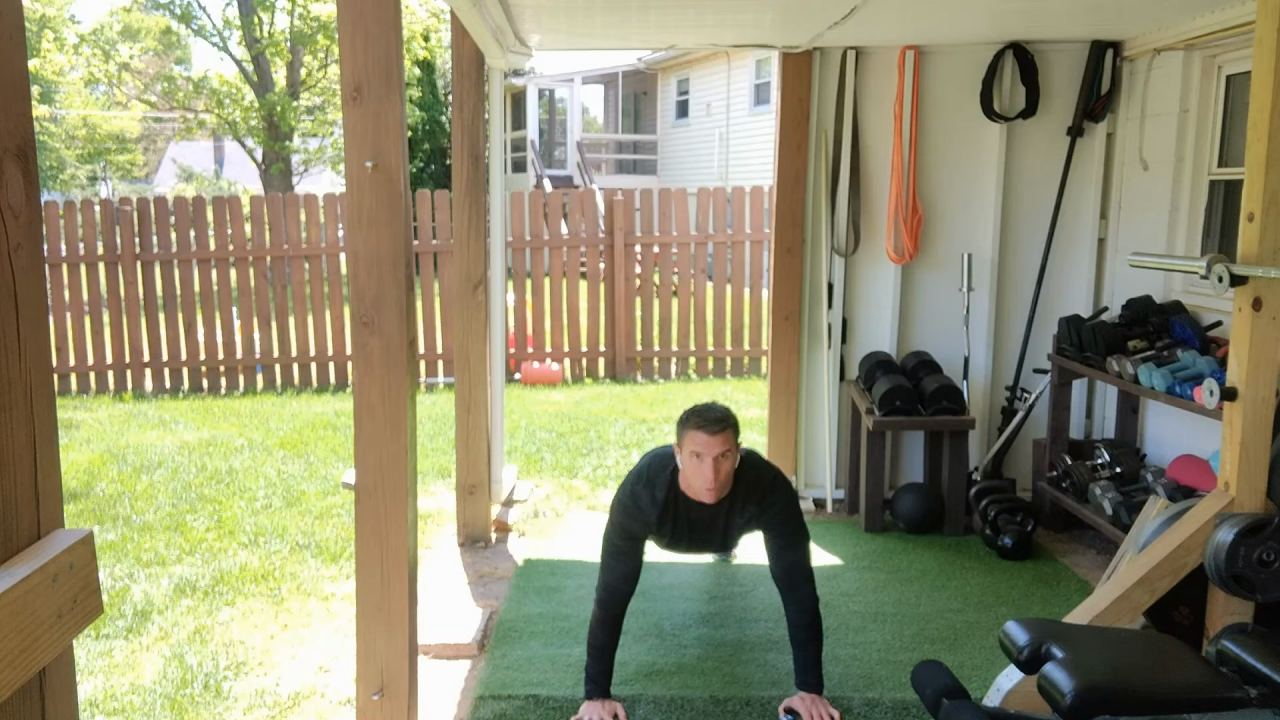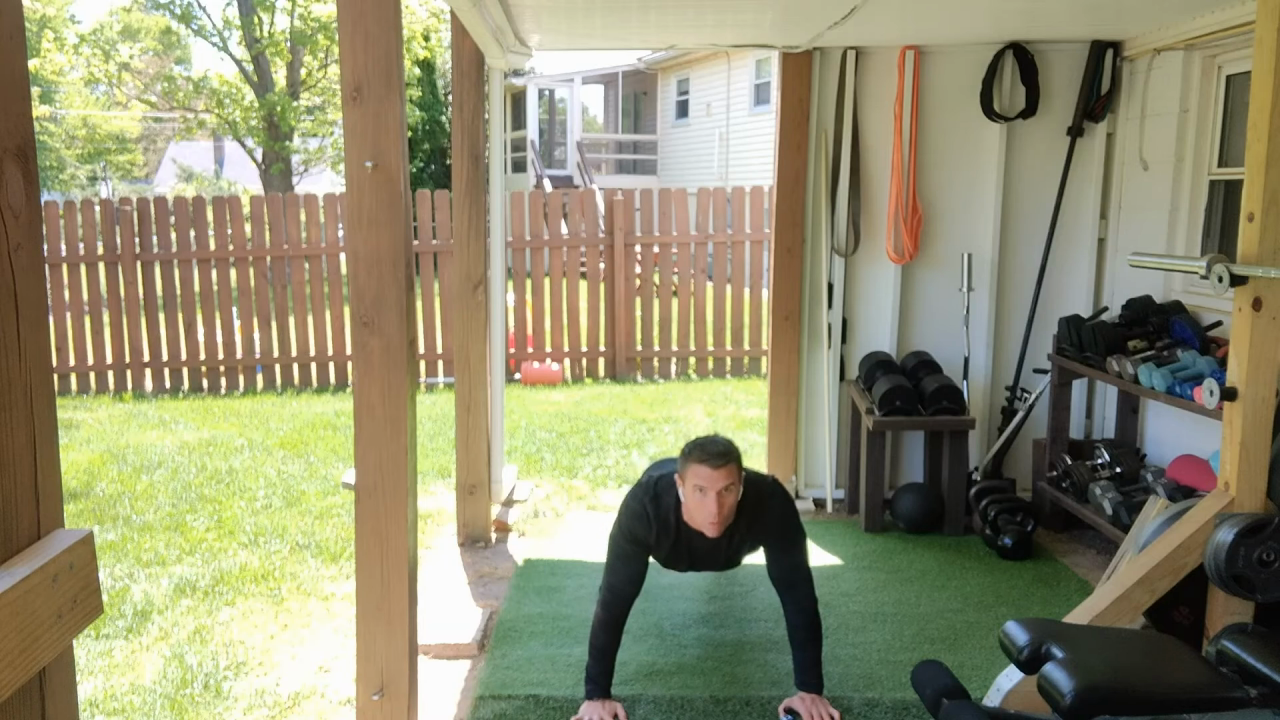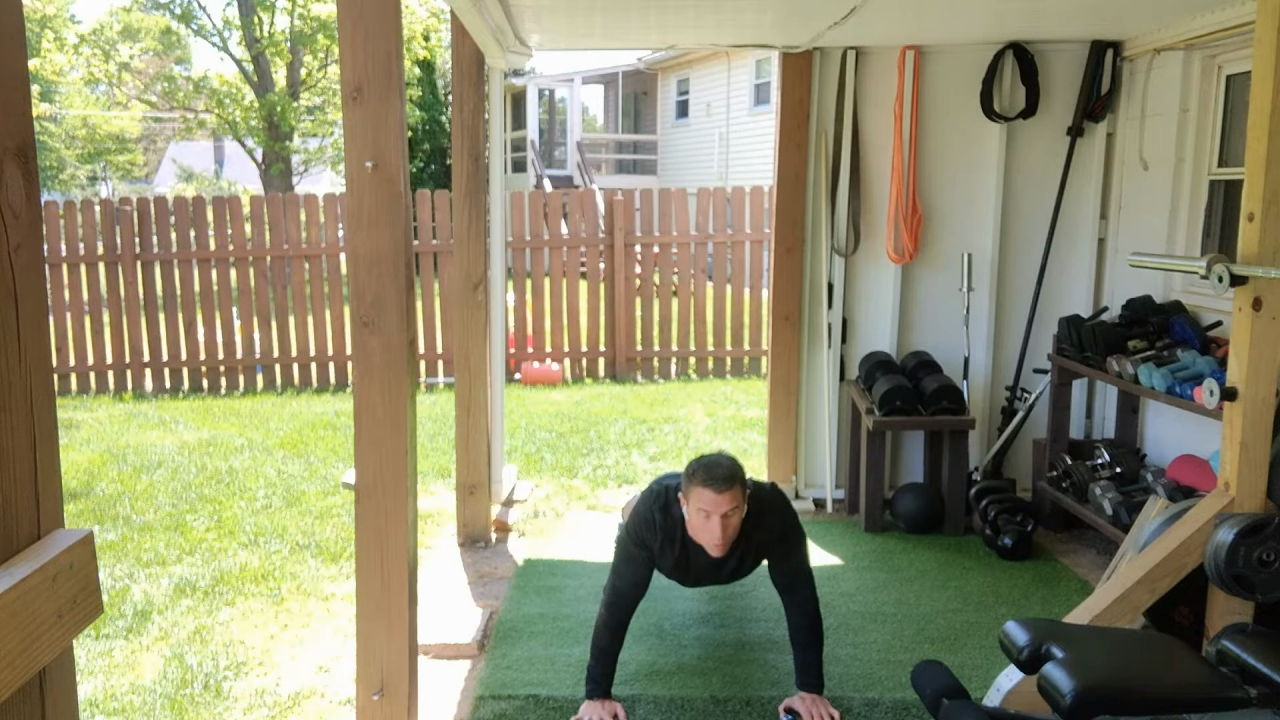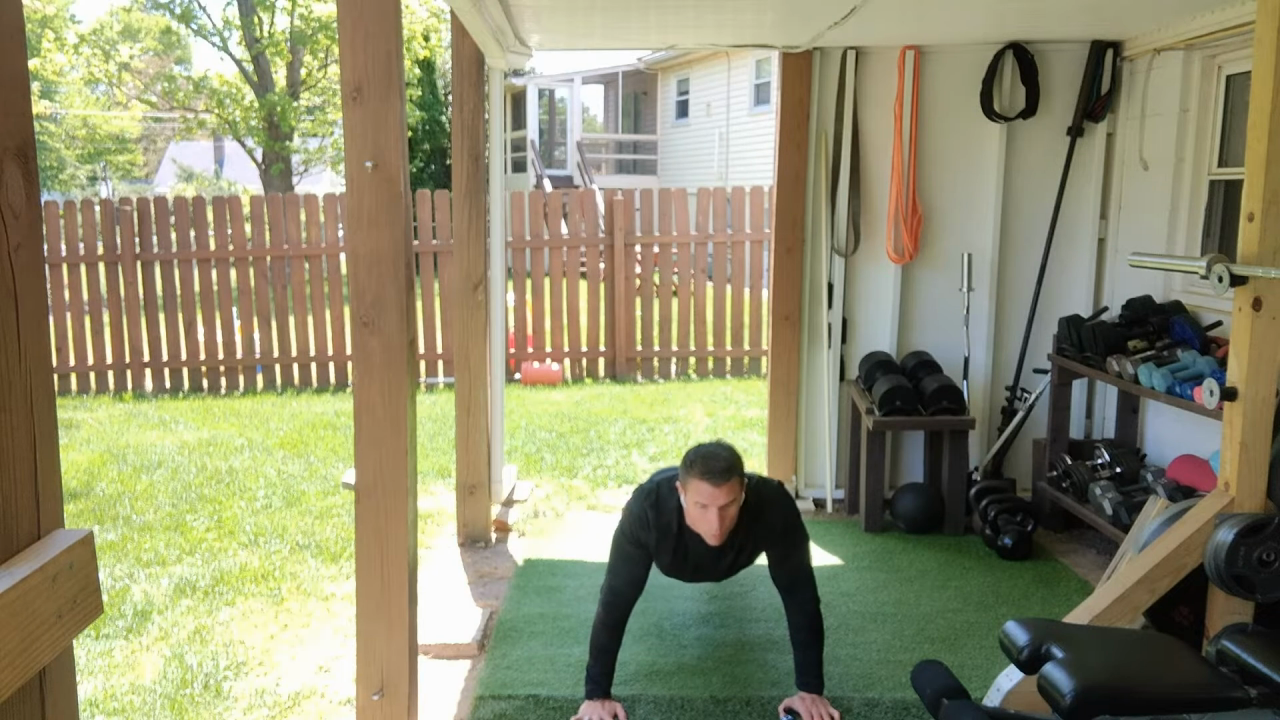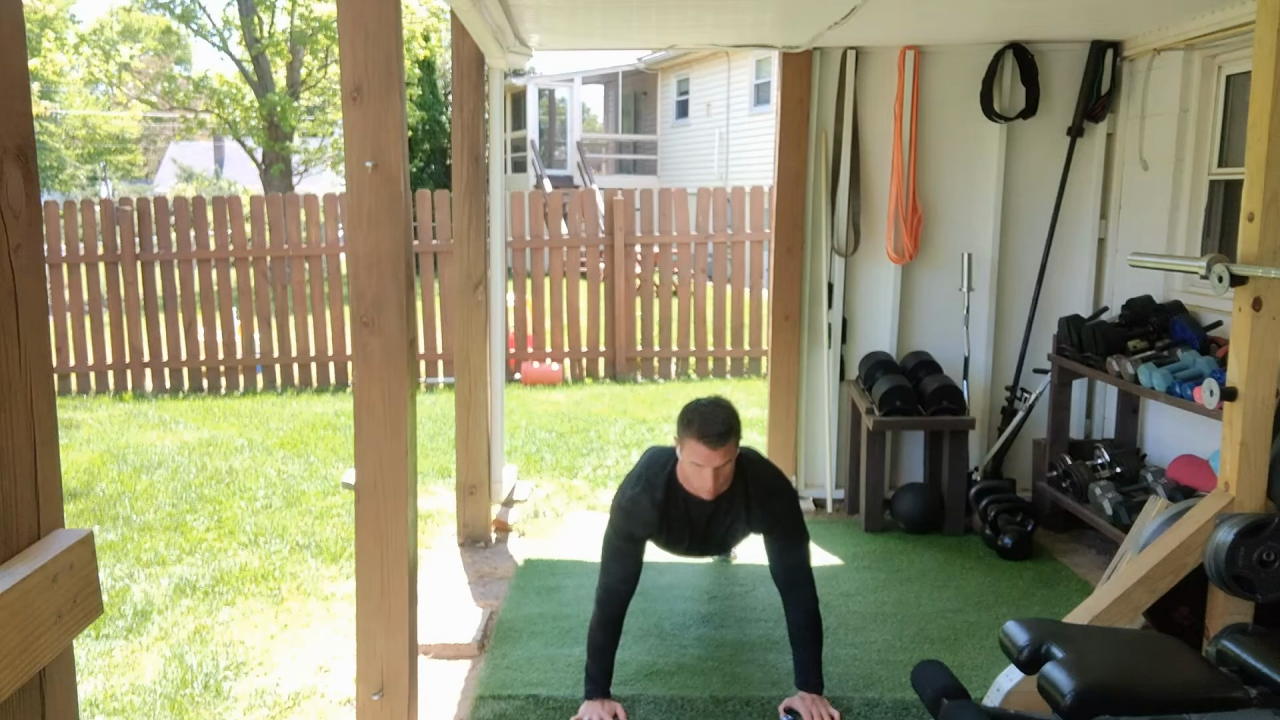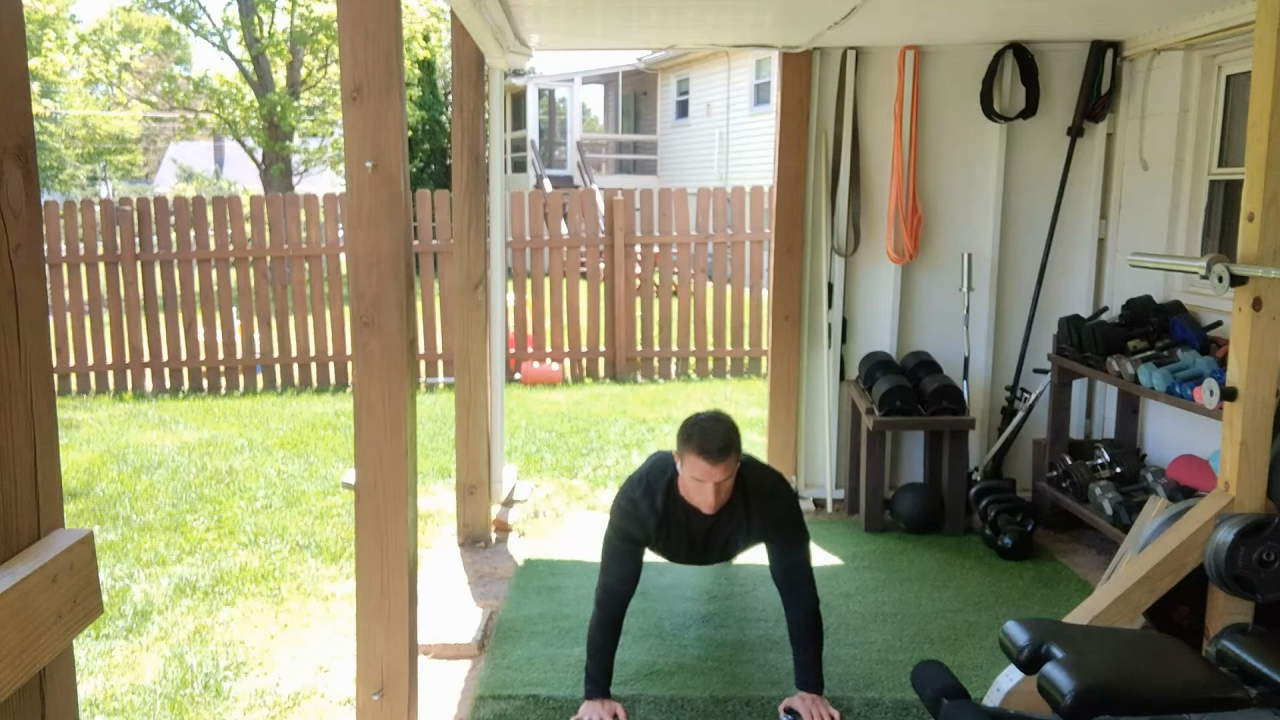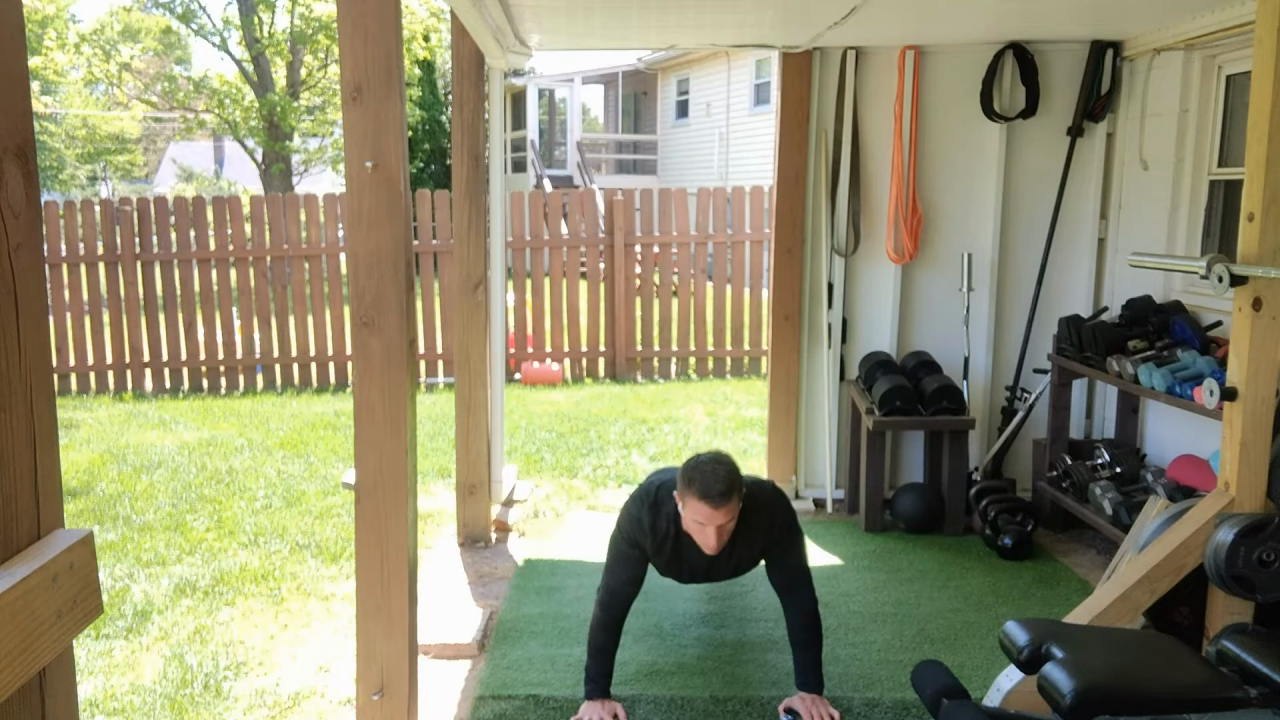
dt=0.7s
person 1, frame 1
left shoulder: (768, 487)
right shoulder: (641, 490)
left elbow: (797, 588)
right elbow: (613, 591)
left wrist: (810, 688)
right wrist: (596, 694)
left hip: (727, 529)
right hip: (666, 532)
person 1, frame 2
left shoulder: (770, 502)
right shoulder: (646, 505)
left elbow: (797, 594)
right elbow: (614, 598)
left wrist: (810, 689)
right wrist: (596, 694)
person 1, frame 3
left shoulder: (771, 511)
right shoulder: (653, 513)
left elbow: (800, 598)
right elbow: (617, 602)
left wrist: (810, 689)
right wrist: (597, 694)
person 1, frame 4
left shoulder: (772, 506)
right shoulder: (649, 509)
left elbow: (800, 597)
right elbow: (615, 600)
left wrist: (810, 689)
right wrist: (597, 694)
person 1, frame 5
left shoulder: (768, 487)
right shoulder: (641, 492)
left elbow: (797, 586)
right elbow: (613, 592)
left wrist: (810, 689)
right wrist: (596, 693)
left hip: (726, 531)
person 1, frame 6
left shoulder: (770, 492)
right shoulder: (640, 496)
left elbow: (798, 589)
right elbow: (612, 593)
left wrist: (810, 688)
right wrist: (595, 693)
left hip: (729, 542)
right hip: (667, 544)
person 1, frame 7
left shoulder: (769, 507)
right shoulder: (645, 510)
left elbow: (798, 596)
right elbow: (612, 600)
left wrist: (810, 689)
right wrist: (596, 694)
